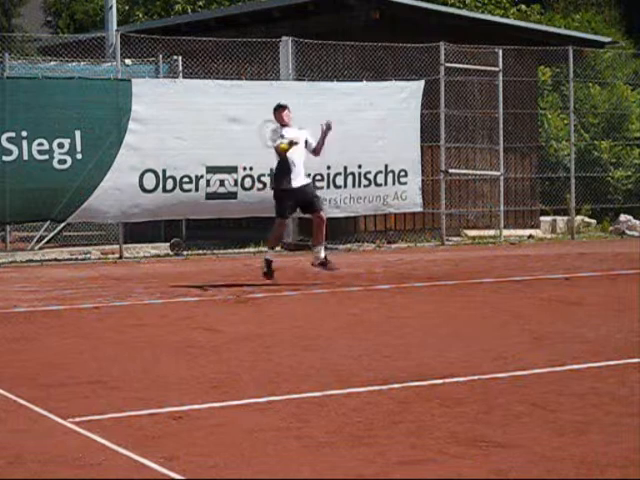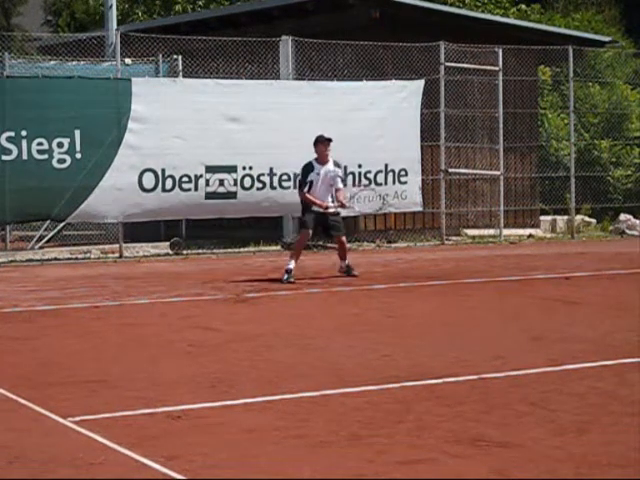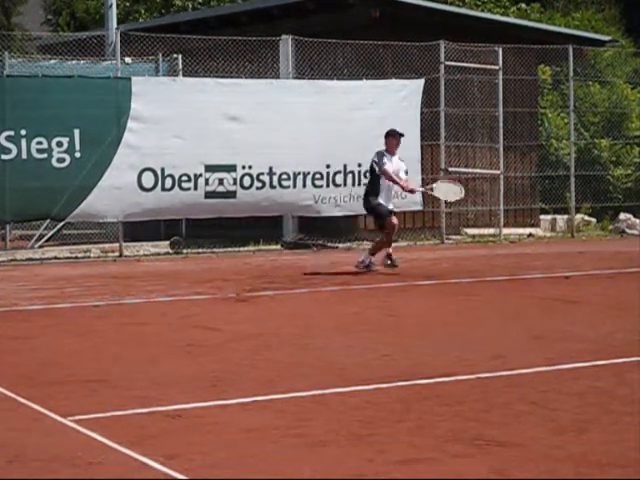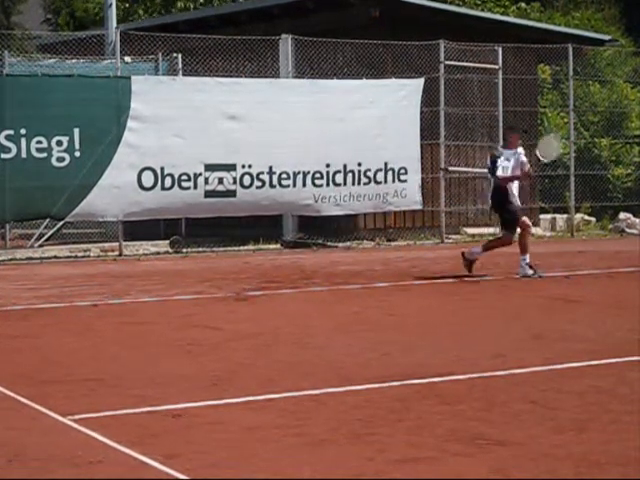
dt=1s
person 1, frame 1
left shoulder: (301, 132)
right shoulder: (277, 132)
left elbow: (316, 152)
right elbow: (280, 149)
left wrist: (324, 133)
right wrist: (289, 142)
left hip: (304, 183)
right hip: (285, 186)
left knee: (320, 217)
right knee: (281, 223)
left ankle: (319, 257)
right ankle: (269, 259)
person 1, frame 2
left shoulder: (336, 166)
right shoulder: (308, 168)
left elbow: (339, 188)
right elbow: (303, 194)
left wrist: (340, 200)
right wrist: (319, 204)
left hip: (330, 210)
right hip: (310, 208)
left knee: (341, 239)
right knee: (305, 234)
left ankle: (344, 266)
right ankle: (289, 270)
person 1, frame 3
left shoulder: (400, 162)
right shoulder: (379, 156)
left elbow: (402, 180)
right elbow: (386, 173)
left wrist: (409, 188)
right wrist: (400, 184)
left hip: (386, 203)
right hip: (373, 200)
left knee: (388, 237)
right knee: (392, 222)
left ankle: (365, 261)
right ankle: (388, 255)
person 1, frame 4
left shoulder: (519, 152)
right shoulder: (498, 157)
left elbow: (526, 169)
right elbow: (499, 181)
left wrist: (526, 171)
right wrist: (518, 176)
left hip: (512, 200)
right hip: (502, 200)
left knee: (507, 239)
right knee: (526, 225)
left ankle: (471, 253)
right ankle: (524, 266)
